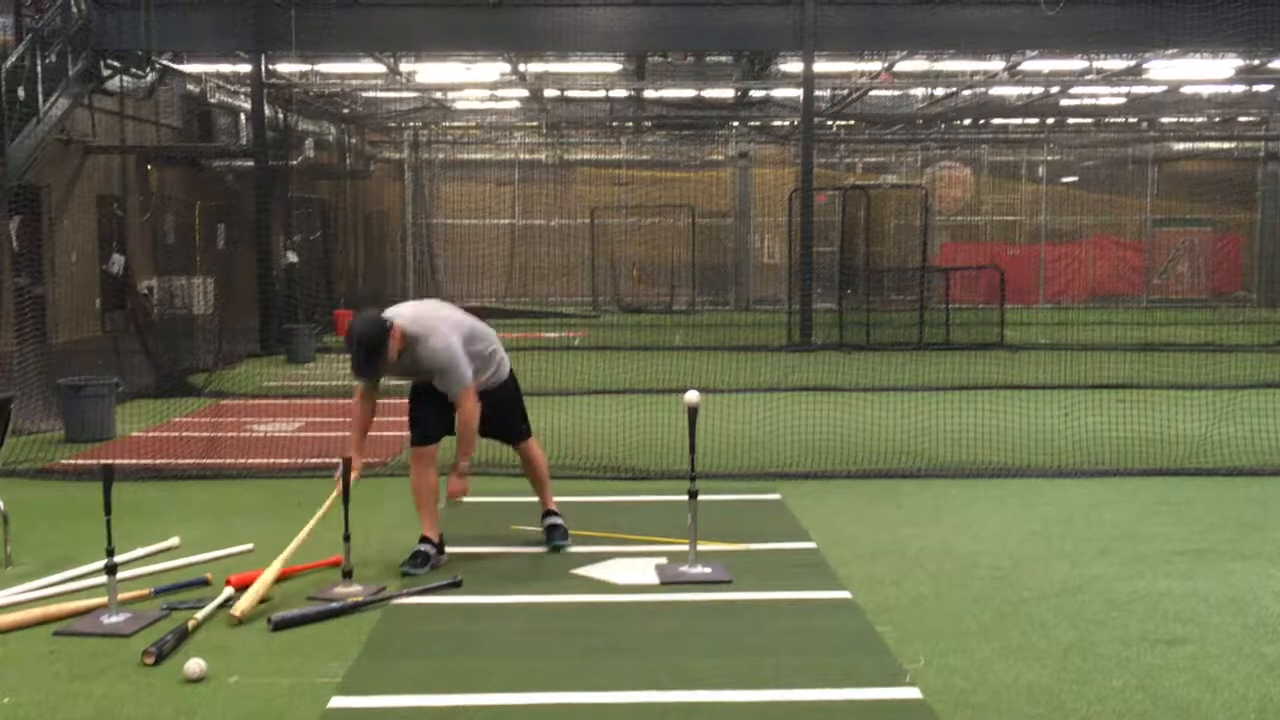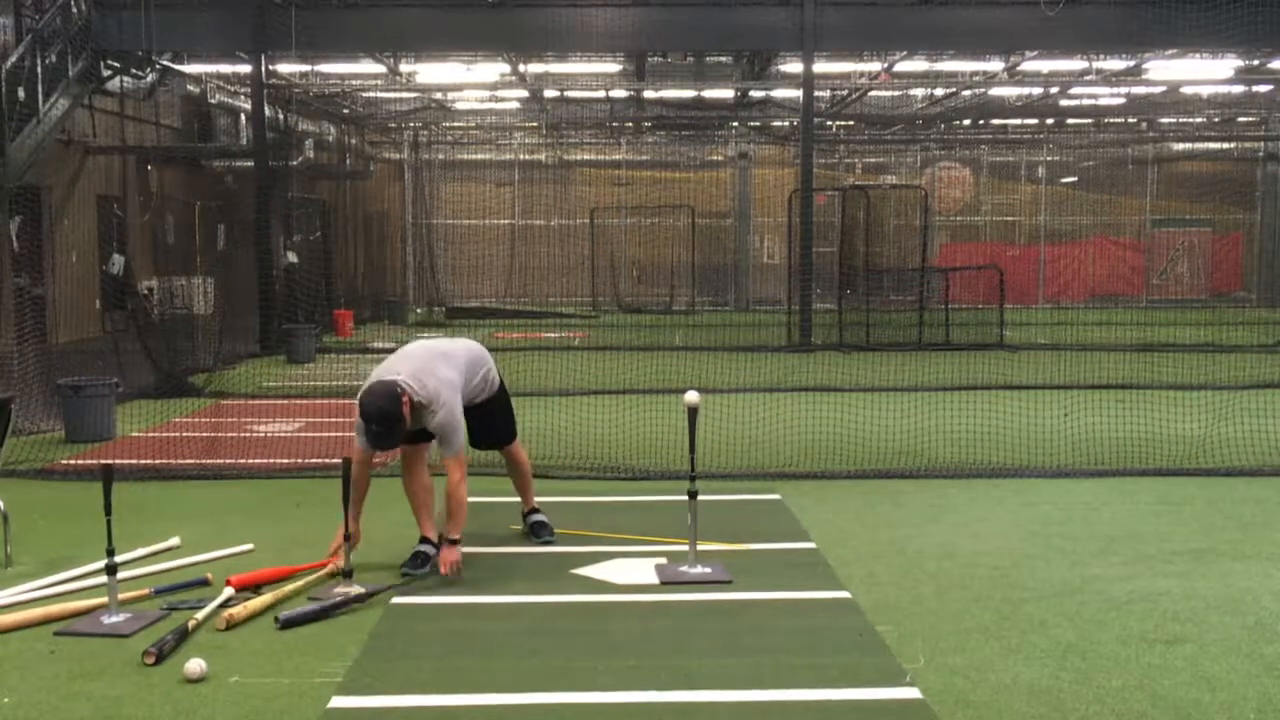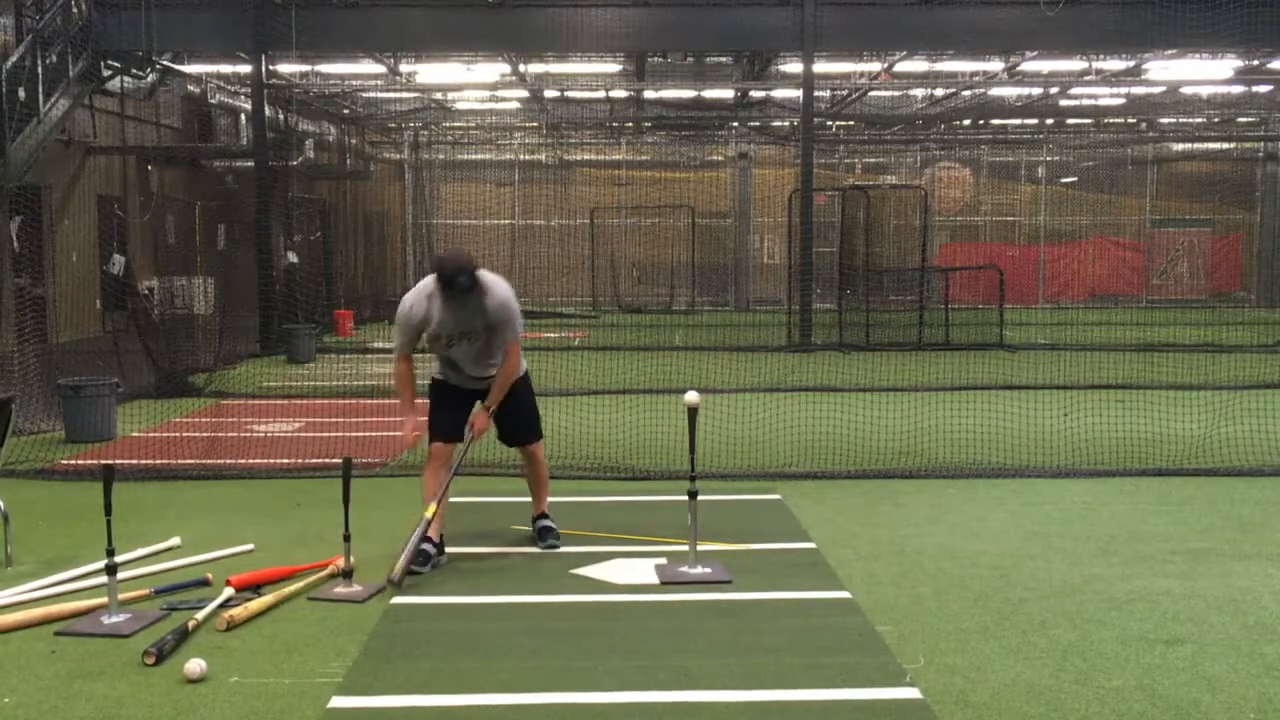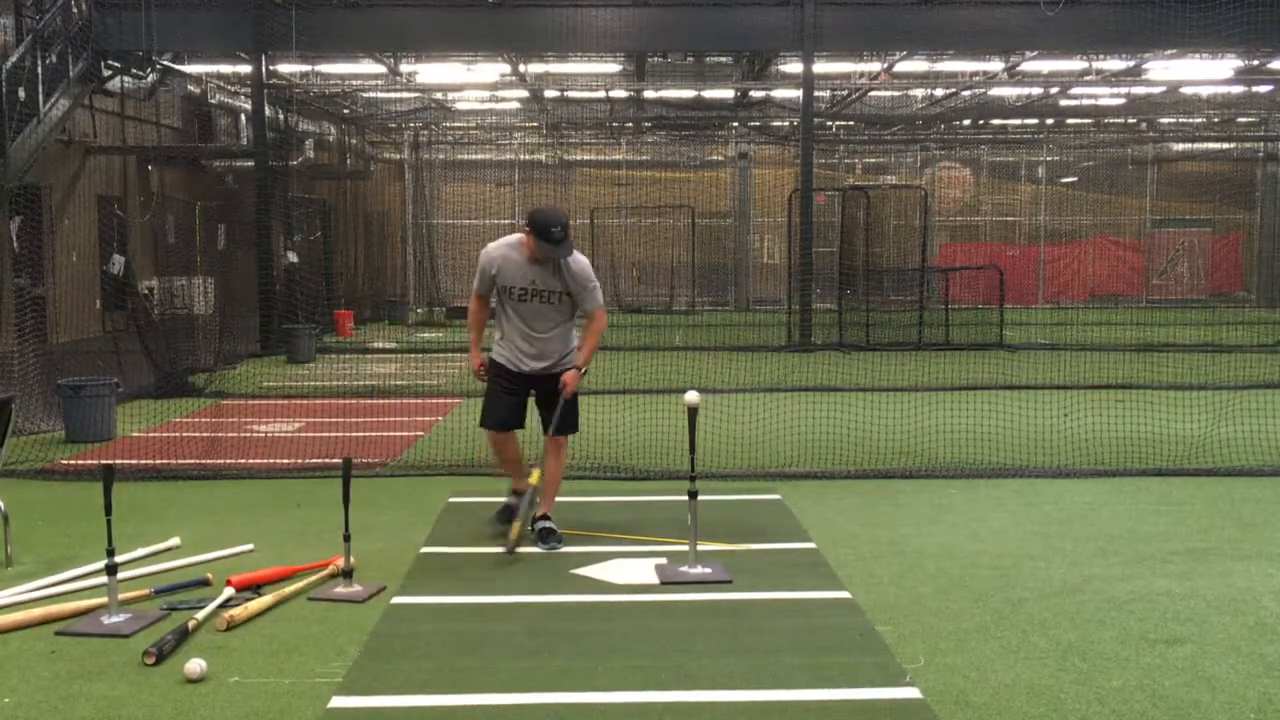
dt=0.5s
person 1, frame 1
left shoulder: (436, 342)
right shoulder: (371, 347)
left elbow: (469, 406)
right elbow: (365, 397)
left wrist: (461, 470)
right wrist: (355, 454)
left hip: (487, 370)
left knee: (522, 442)
right knee: (421, 454)
left ankle: (550, 514)
right ankle: (431, 540)
person 1, frame 2
left shoulder: (439, 404)
right shoulder: (372, 403)
left elbow: (456, 475)
right elbow: (361, 463)
left wrist: (453, 541)
right wrist: (352, 521)
left hip: (478, 377)
left knee: (508, 447)
right knee: (410, 456)
left ankle: (531, 511)
right ankle: (429, 541)
person 1, frame 3
left shoulder: (499, 297)
right shoulder: (415, 305)
left elbow: (511, 356)
right elbow: (404, 358)
left wrist: (488, 407)
right wrist: (409, 413)
left hip: (503, 378)
right hip: (452, 378)
left knee: (531, 448)
right knee: (439, 452)
left ankle: (541, 516)
right ankle: (432, 540)
person 1, frame 4
left shoulder: (577, 266)
right shoulder: (494, 255)
left elbow: (598, 319)
right elbow: (479, 300)
left wrist: (579, 368)
right wrist: (475, 349)
left hip: (560, 364)
right hip: (508, 360)
left knee: (558, 438)
right knee: (498, 432)
left ankle: (543, 516)
right ankle: (518, 489)
